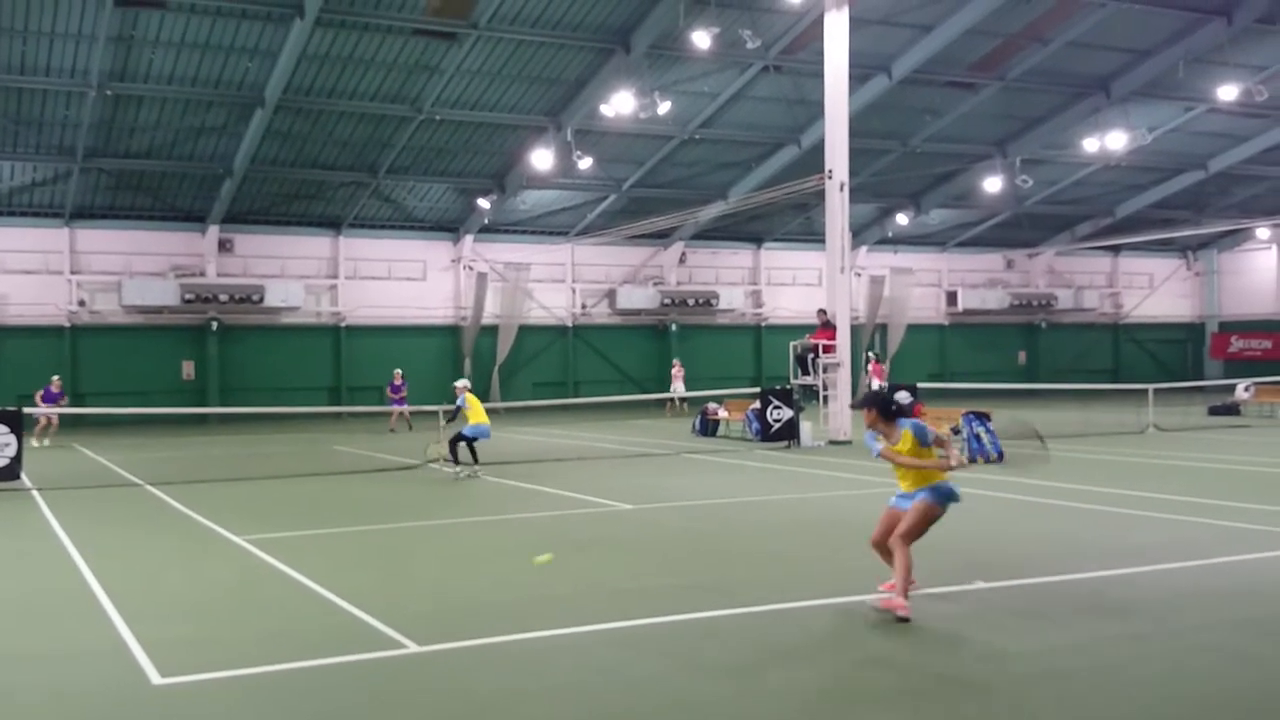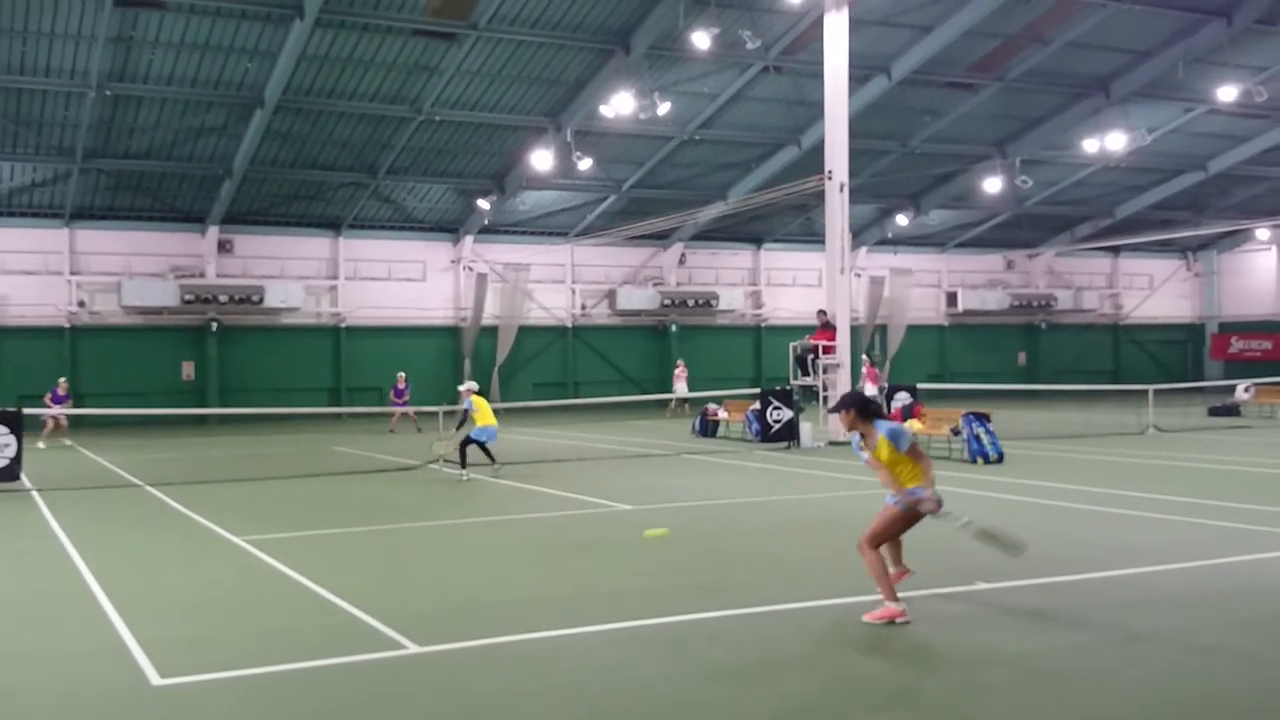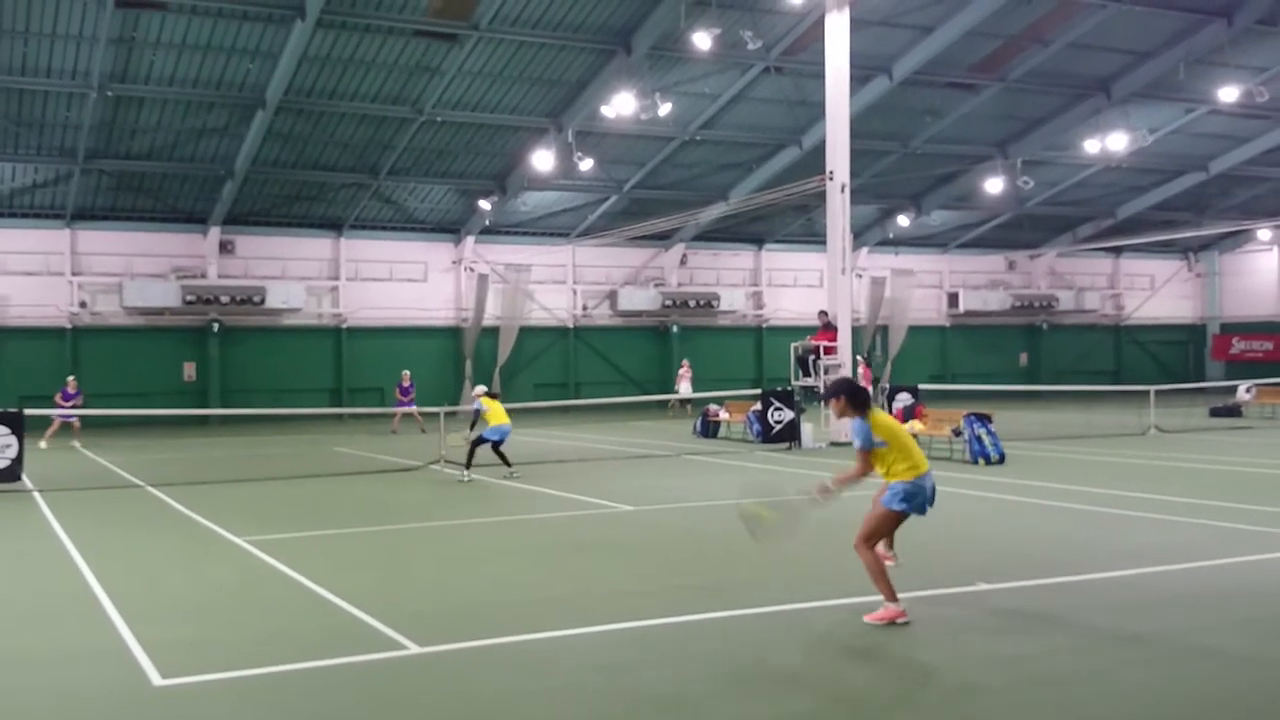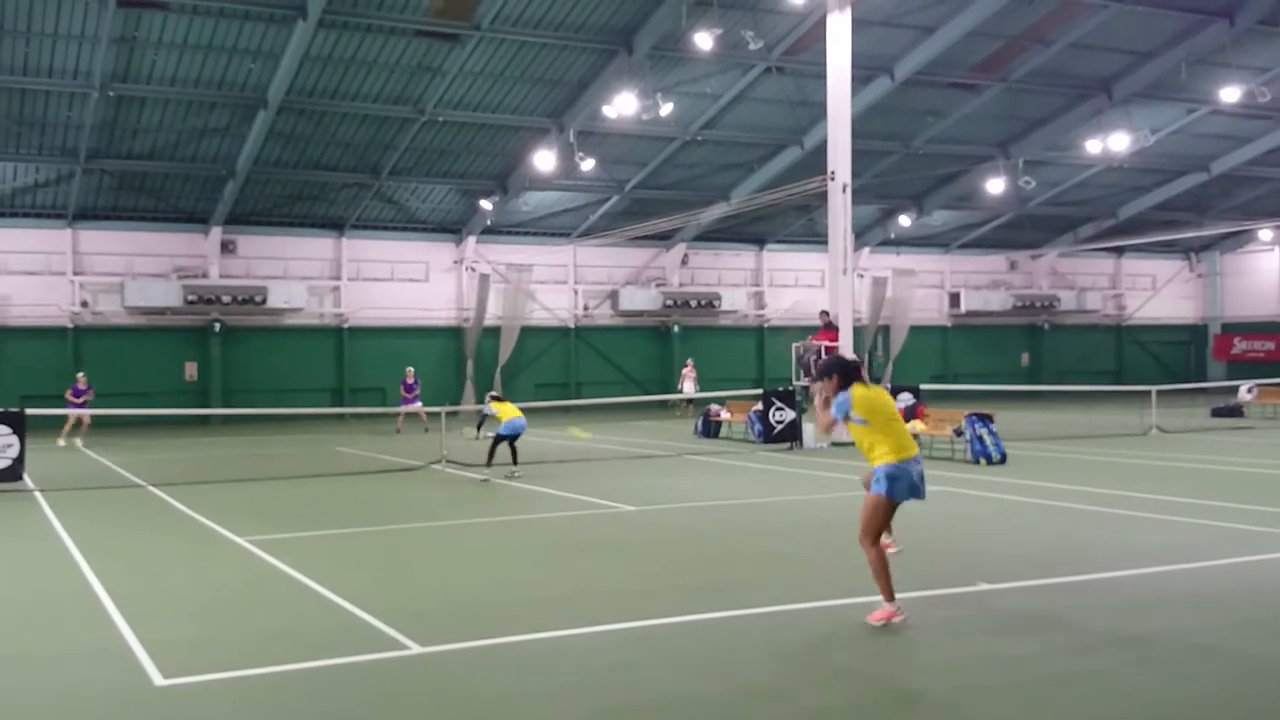
dt=0.1s
person 1, frame 1
left shoulder: (912, 426)
right shoulder: (872, 437)
left elbow: (944, 442)
right elbow: (900, 461)
left wrist: (951, 457)
right wrist: (933, 464)
left hip: (932, 490)
right hip: (908, 492)
left knee: (898, 539)
right knee: (878, 540)
left ankle: (899, 600)
right ankle: (904, 578)
person 1, frame 2
left shoulder: (889, 431)
right shoulder: (858, 440)
left elbow: (922, 458)
right elbow: (881, 471)
left wrist: (929, 492)
right wrist: (902, 497)
left hip: (917, 493)
right hip: (903, 492)
left knee: (867, 544)
right knee: (886, 530)
left ankle: (894, 606)
right ankle: (898, 569)
person 1, frame 3
left shoulder: (861, 425)
right shoulder: (871, 416)
left elbow: (863, 470)
right elbow: (870, 465)
left wrist: (834, 485)
right wrist: (843, 483)
left hip: (907, 486)
right hip: (909, 481)
left knee: (863, 544)
right knee: (878, 504)
left ankle: (894, 607)
right ankle: (888, 550)
person 1, frame 4
left shoulder: (845, 398)
right shoulder: (875, 390)
left elbow: (825, 428)
left wrist: (821, 405)
left hip: (893, 470)
right hip: (909, 463)
left knee: (868, 540)
right knee: (869, 481)
left ankle: (891, 606)
right ankle: (888, 537)
